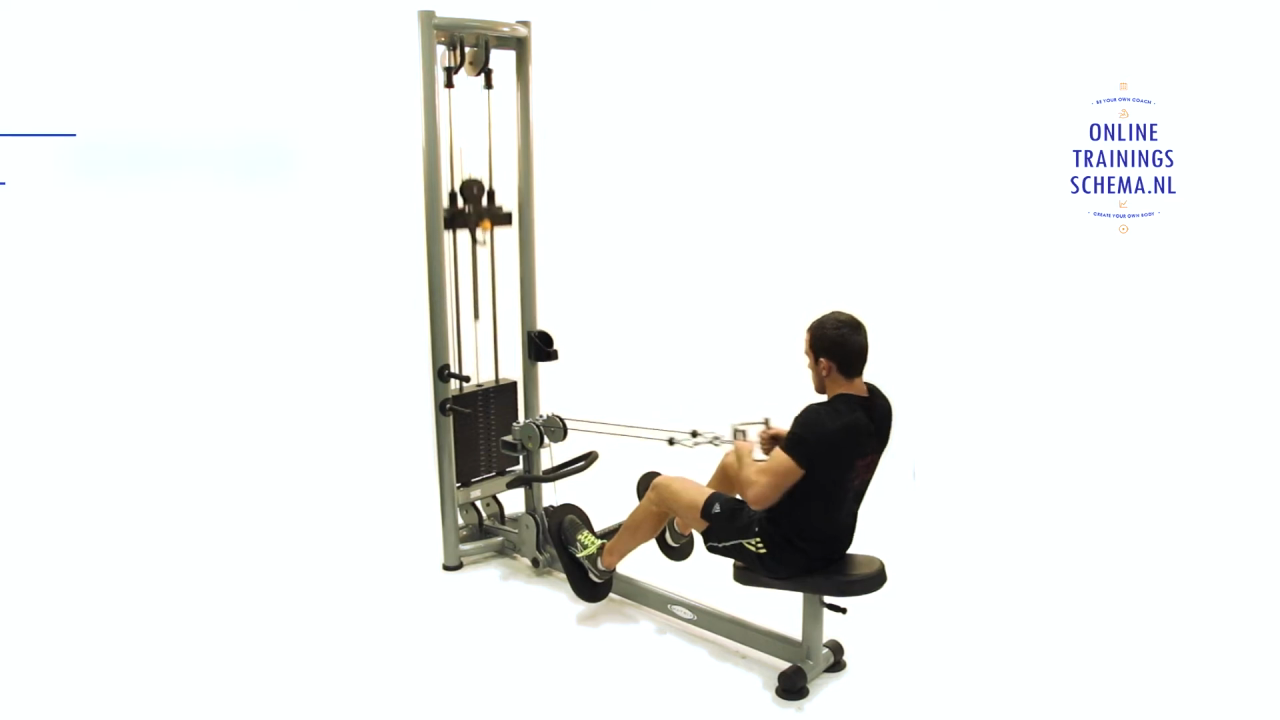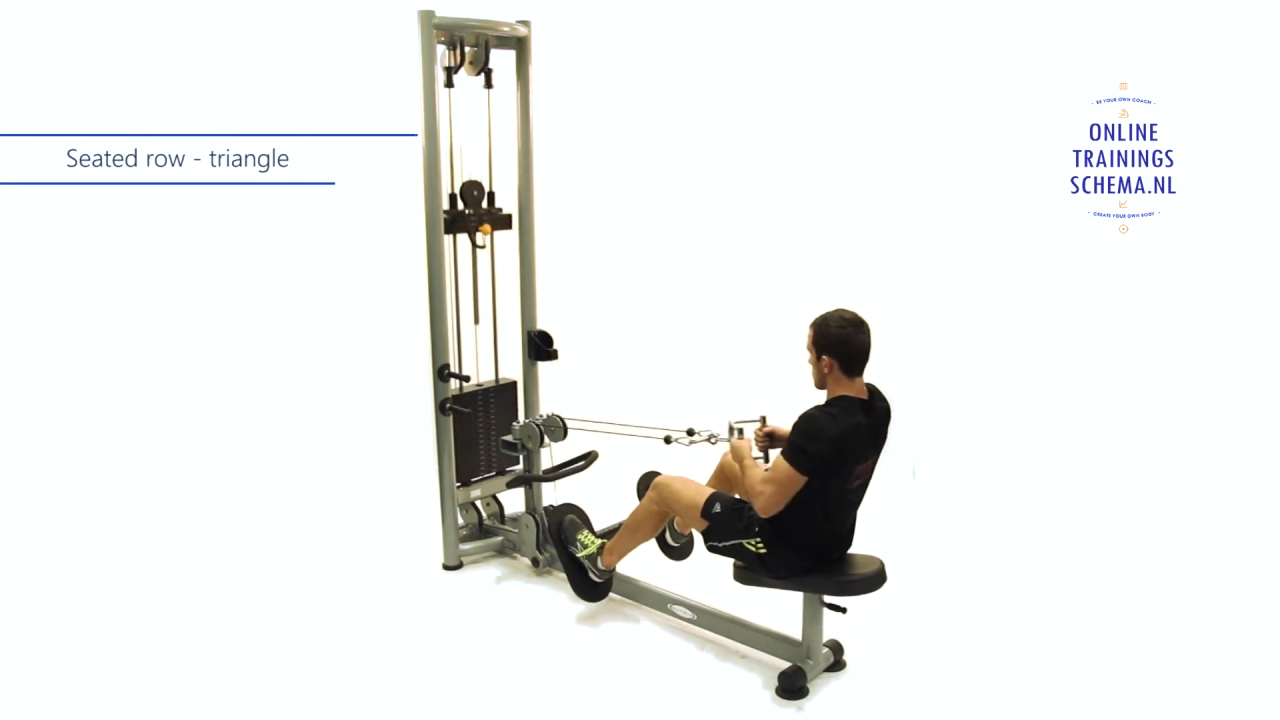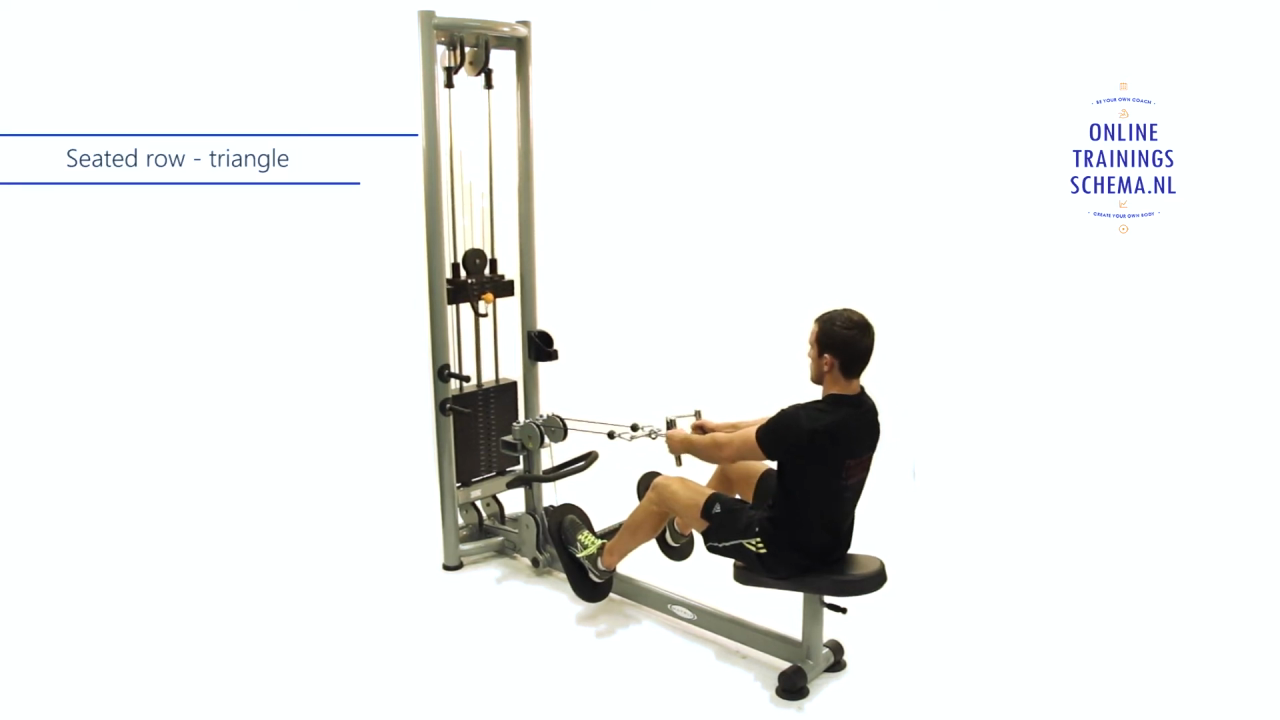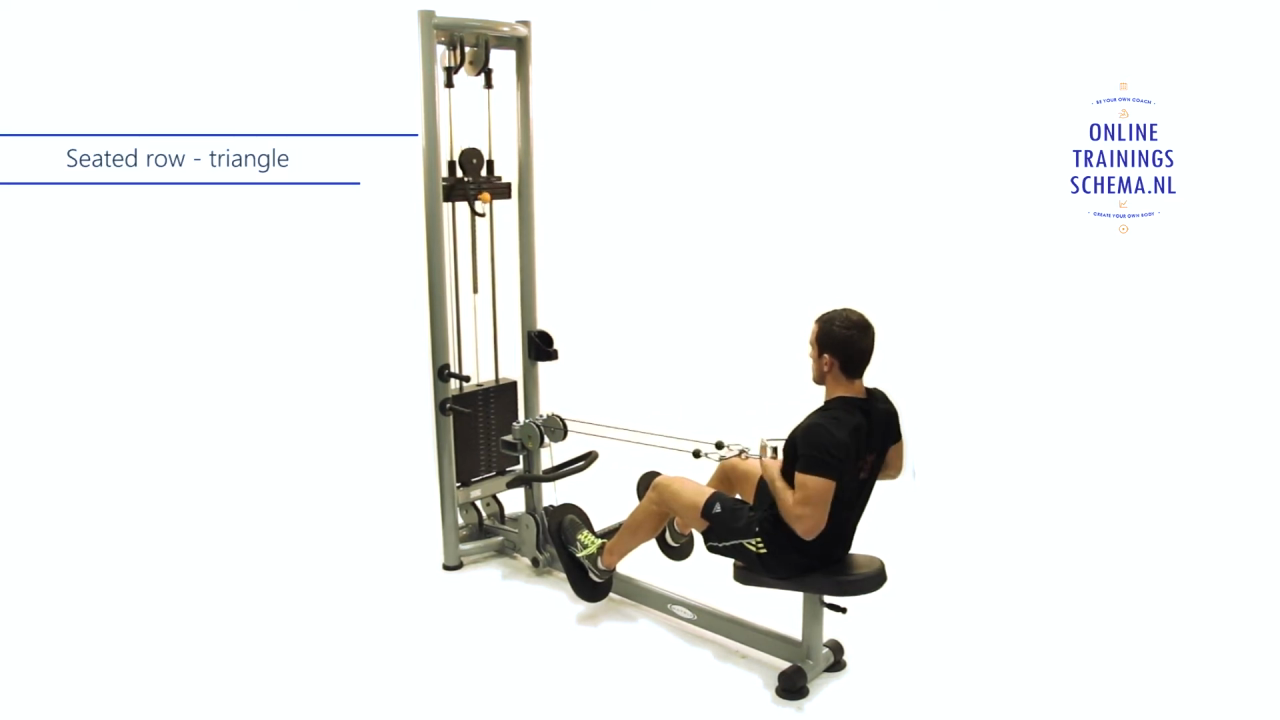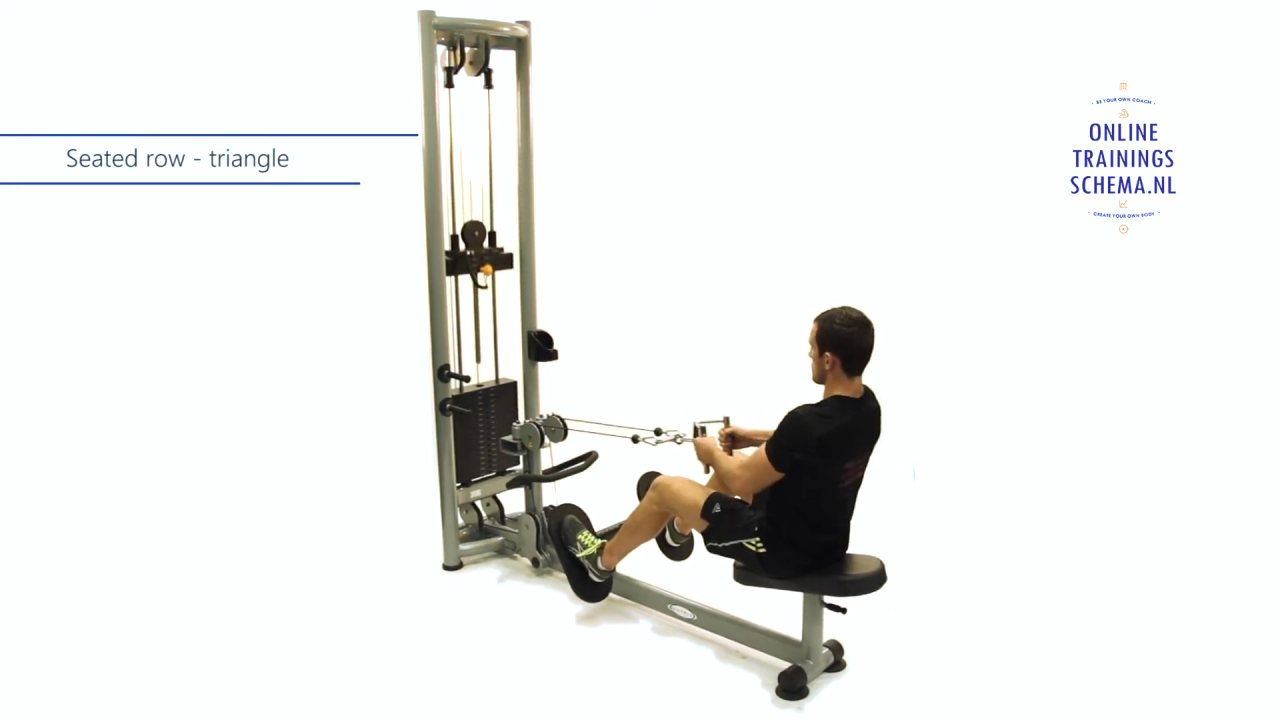
dt=1s
person 1, frame 1
left shoulder: (820, 421)
right shoulder: (877, 405)
left elbow: (756, 494)
left wrist: (743, 455)
right wrist: (790, 441)
left hip: (784, 548)
right hip: (829, 539)
left knee: (663, 488)
right knee: (730, 467)
left ankle: (603, 560)
right ankle: (680, 528)
person 1, frame 2
left shoulder: (820, 423)
right shoulder: (876, 405)
left elbow: (764, 501)
left wrist: (745, 456)
right wrist: (790, 440)
left hip: (785, 548)
right hip: (829, 539)
left knee: (663, 487)
right knee: (728, 464)
left ankle: (603, 560)
right ankle: (679, 527)
person 1, frame 3
left shoulder: (807, 422)
right shoulder: (861, 407)
left elbow: (726, 450)
left wrist: (686, 442)
right wrist: (721, 427)
left hip: (785, 547)
right hip: (828, 538)
left knee: (664, 488)
right knee: (732, 466)
left ankle: (603, 560)
right ankle: (680, 527)
person 1, frame 4
left shoulder: (821, 431)
right shoulder: (882, 408)
left elbow: (807, 524)
right elbow: (892, 468)
left wrist: (775, 476)
left hip: (785, 549)
right hip: (832, 543)
left knee: (664, 487)
right knee: (732, 464)
left ankle: (604, 559)
right ankle: (678, 527)
person 1, frame 5
left shoulder: (809, 421)
right shoulder: (867, 405)
left elbow: (742, 483)
left wrist: (711, 453)
right wrist: (754, 438)
left hip: (781, 548)
right hip: (827, 541)
left knee: (663, 488)
right knee: (729, 463)
left ankle: (603, 560)
right ankle: (679, 527)
